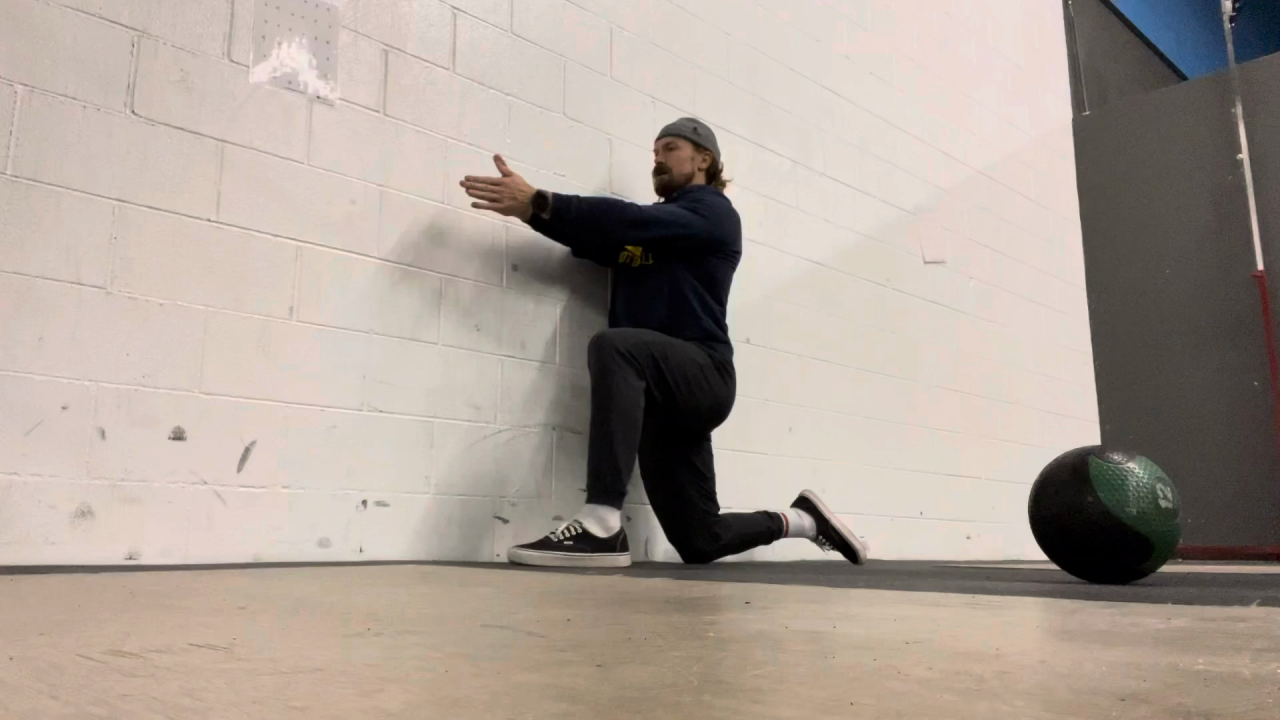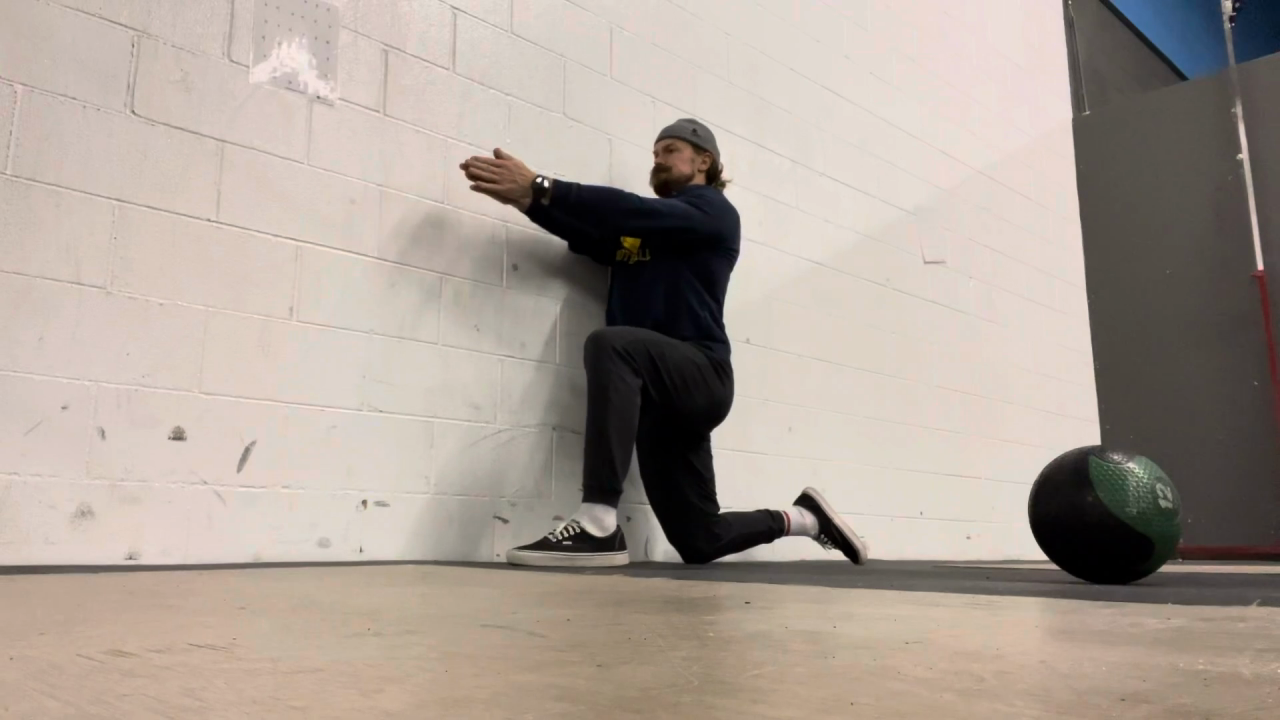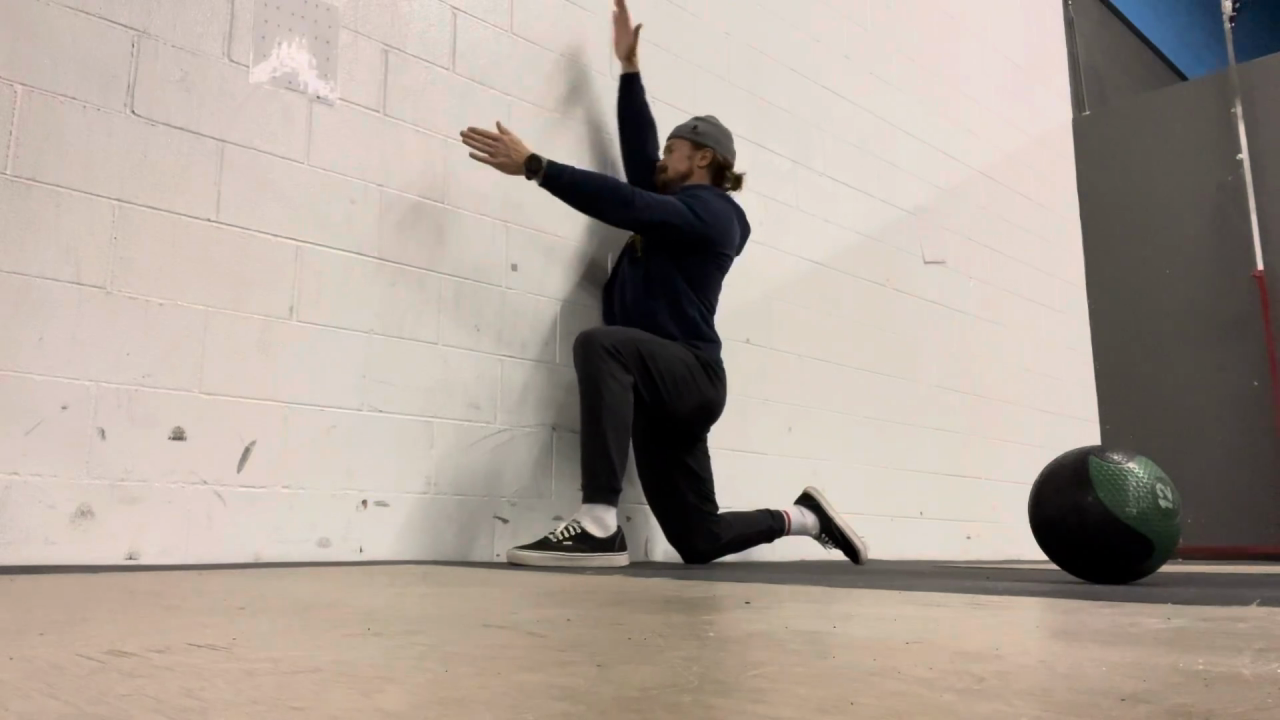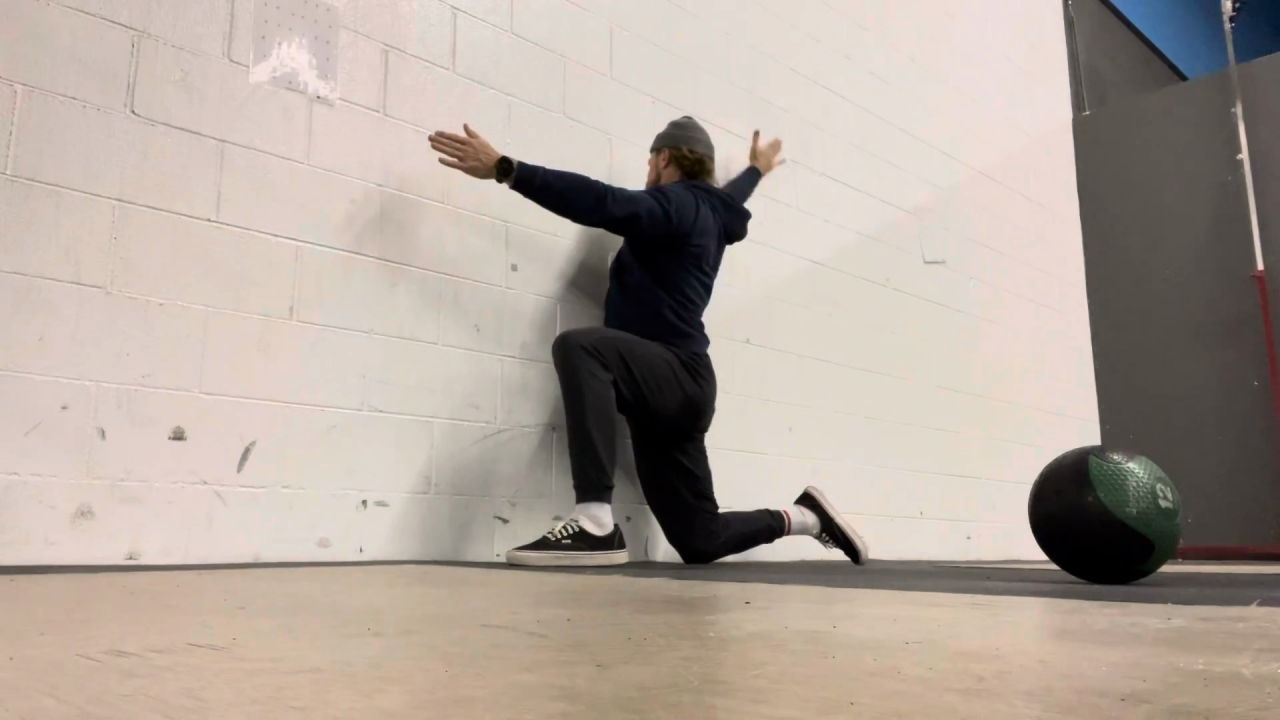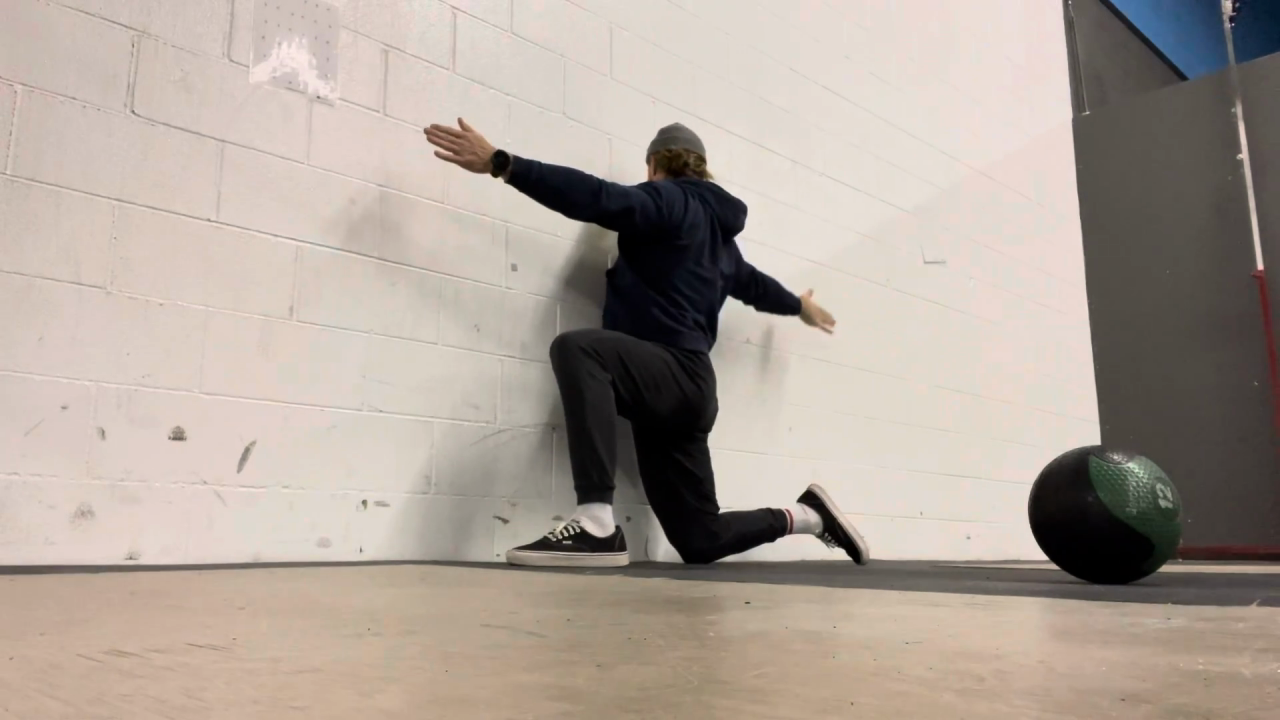
dt=0.7s
person 1, frame 1
left shoulder: (712, 211)
right shoulder: (650, 224)
left elbow: (628, 220)
right elbow: (595, 235)
left wrist: (541, 202)
right wrist: (529, 207)
left hip: (702, 377)
right hip: (662, 393)
left knee: (615, 347)
right knee: (699, 542)
left ankle: (601, 526)
right ankle: (799, 519)
person 1, frame 2
left shoulder: (713, 212)
right shoulder: (641, 227)
left elbow: (629, 212)
right elbow: (589, 230)
left wrist: (540, 187)
right wrist: (526, 198)
left hip: (699, 375)
right hip: (660, 394)
left knee: (610, 345)
right knee: (700, 542)
left ankle: (598, 526)
right ankle: (803, 517)
person 1, frame 3
left shoulder: (708, 212)
right shoulder: (675, 210)
left elbow: (622, 202)
right elbow: (637, 147)
left wrist: (533, 166)
right wrist: (628, 66)
left hip: (690, 376)
right hip: (666, 388)
left knee: (601, 345)
right knee: (699, 540)
left ankle: (599, 526)
right ankle: (803, 516)
person 1, frame 4
left shoulder: (677, 205)
right shoulder: (705, 211)
left elbow: (600, 203)
right elbow: (729, 197)
left wrist: (504, 168)
right wrist: (756, 171)
left hip: (676, 377)
right hip: (675, 385)
right knee: (700, 541)
left ankle: (595, 525)
right ankle: (805, 517)
person 1, frame 5
left shoulder: (669, 201)
right shoulder: (716, 227)
left elbow: (595, 198)
right elbow: (752, 282)
left wrist: (499, 163)
right wrist: (800, 306)
left hip: (675, 376)
right hip: (684, 386)
right knee: (700, 541)
left ankle: (596, 527)
right ankle: (807, 516)
